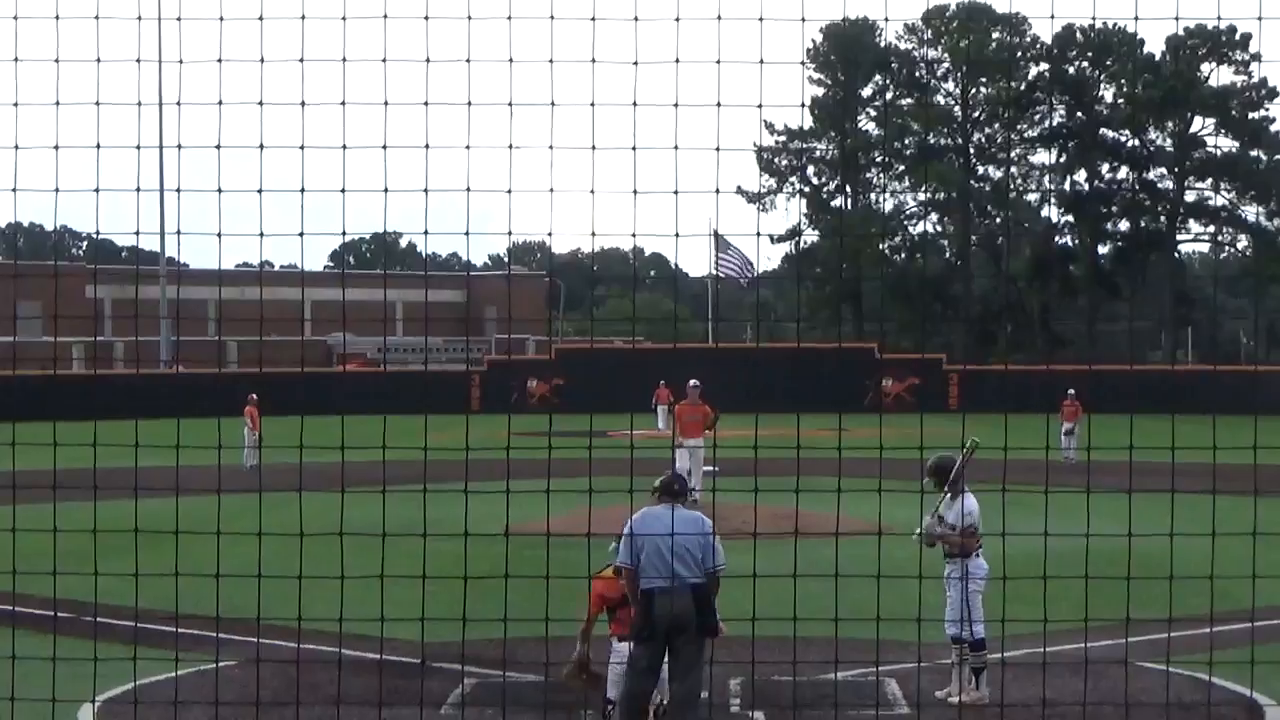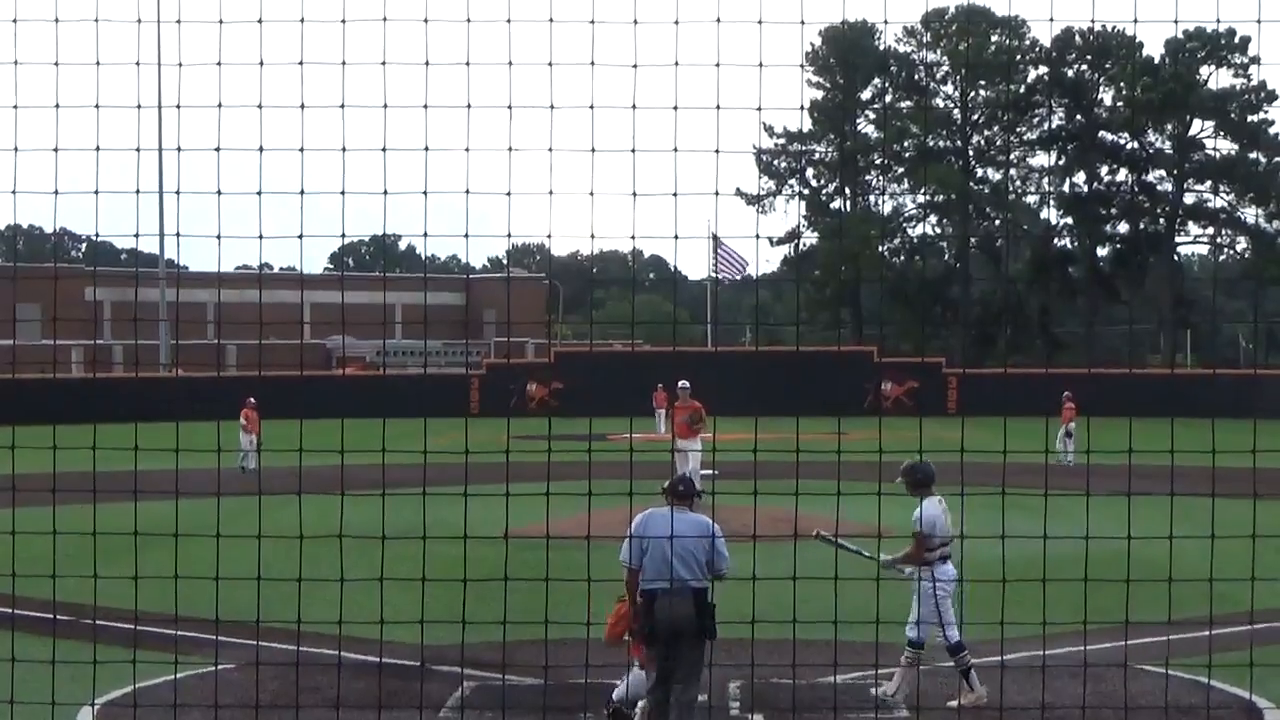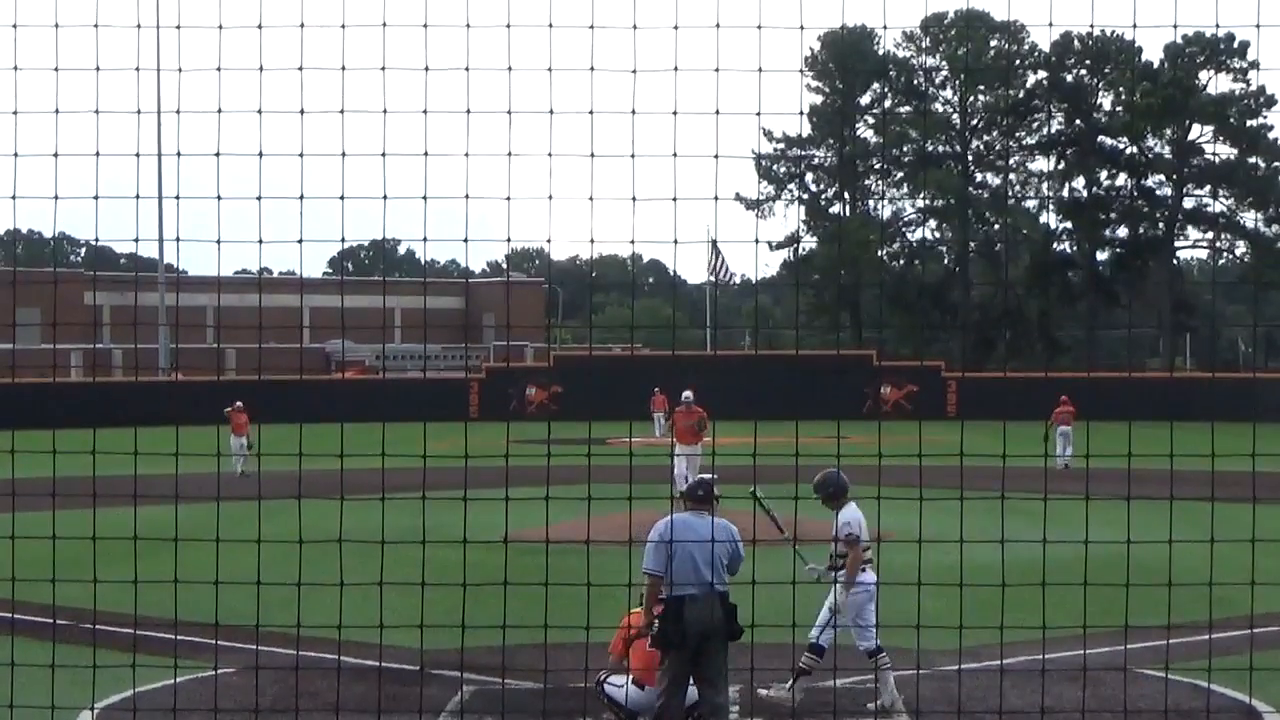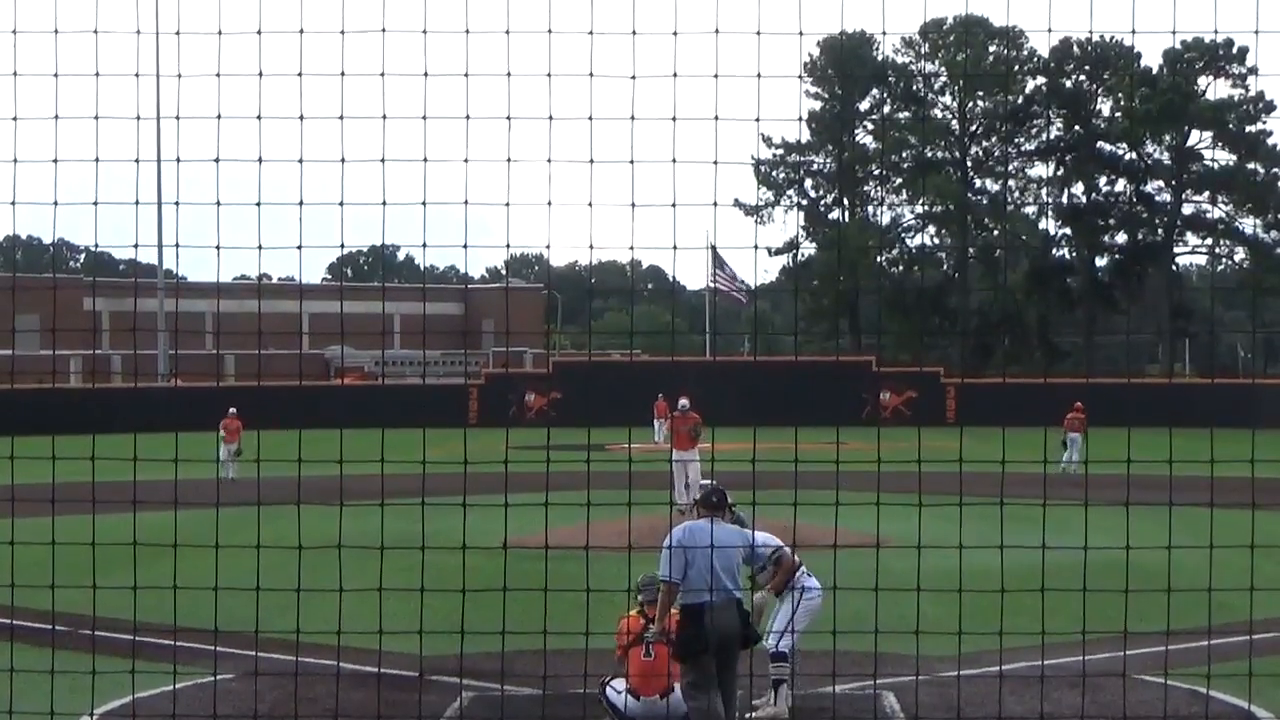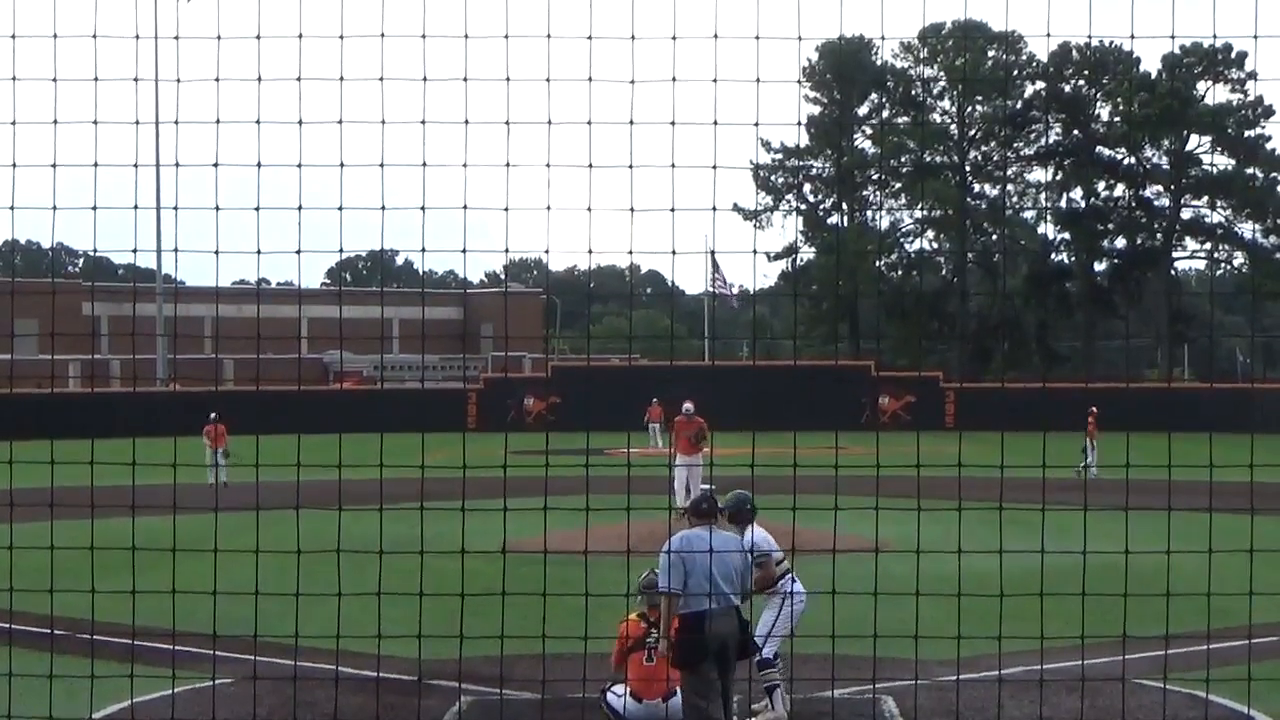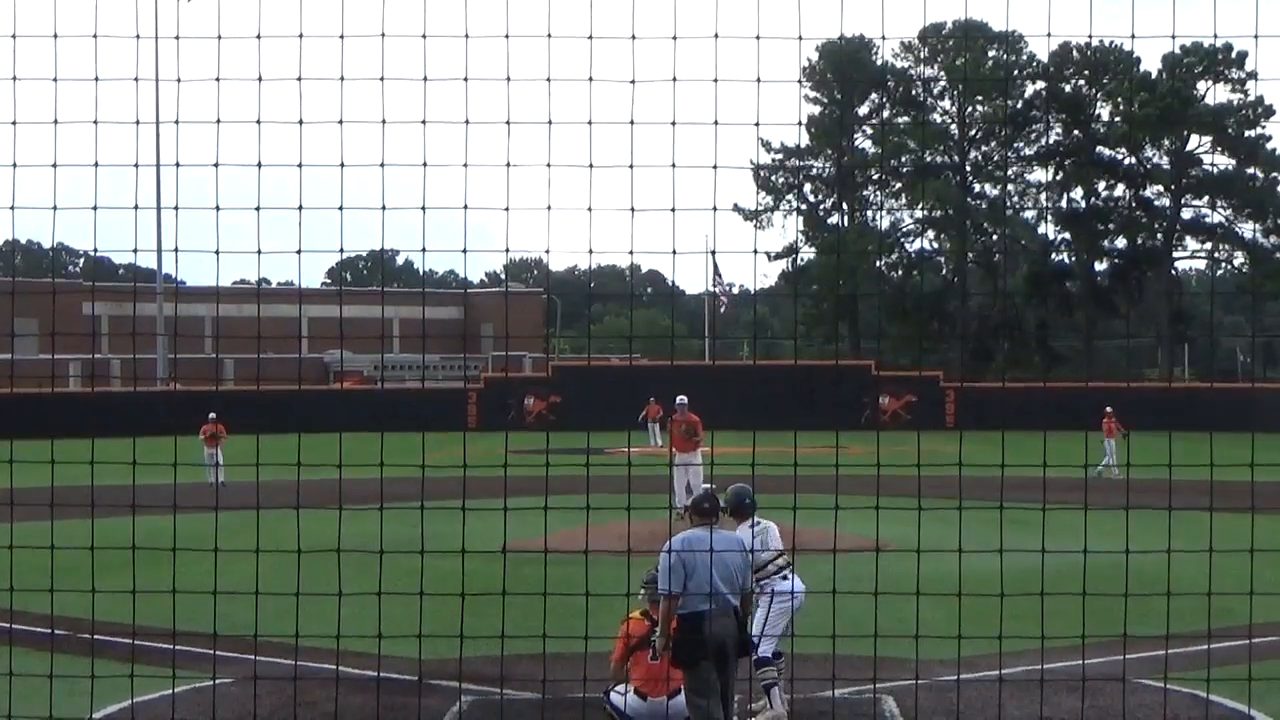
dt=0.7s
person 1, frame 1
left shoulder: (639, 520)
right shoulder: (701, 522)
left elbow: (628, 571)
right elbow: (713, 573)
left wrist: (636, 604)
right wrist: (708, 607)
left hip: (652, 603)
right hip: (691, 602)
left knee: (641, 672)
right knee: (687, 675)
person 1, frame 2
left shoulder: (644, 521)
right shoulder: (707, 525)
left elbow: (631, 570)
right elbow: (720, 572)
left wrist: (634, 604)
left hip: (655, 605)
right hip: (693, 605)
left knee: (658, 677)
right knee: (688, 678)
person 1, frame 3
left shoulder: (666, 527)
right shoulder: (728, 529)
left elbow: (654, 577)
right elbow: (733, 569)
left wrist: (647, 613)
left hip: (680, 611)
right hip: (716, 609)
left knee: (672, 679)
right knee: (715, 681)
person 1, frame 4
left shoulder: (682, 533)
right shoulder: (739, 535)
left elbow: (669, 584)
left wrist: (660, 620)
left hip: (696, 620)
right hip: (732, 617)
left knee: (700, 690)
right knee: (725, 687)
person 1, frame 5
left shoulder: (678, 543)
right shoulder: (735, 542)
left elbow: (671, 595)
right elbow: (746, 591)
left wrist: (664, 636)
left hip: (696, 626)
right hip: (731, 623)
left knee: (702, 697)
right knee: (723, 694)
person 1, frame 6
left shoulder: (678, 544)
right shoulder: (737, 542)
left elbow: (670, 597)
right elbow: (747, 592)
left wrist: (663, 635)
right wrist: (740, 624)
left hip: (695, 626)
right hip: (730, 624)
left knee: (702, 696)
right knee: (724, 693)
person 2, frame 1
left shoulder: (968, 506)
right shoulder: (947, 500)
left elbow: (968, 546)
right elbow: (930, 540)
left wrist: (940, 533)
right wrist: (929, 532)
left hip: (968, 571)
right hip: (953, 569)
left knee: (971, 629)
right knee: (955, 628)
left ankle: (978, 689)
right ankle: (959, 685)
person 2, frame 2
left shoulder: (923, 513)
right shoulder: (939, 504)
left elbow: (917, 553)
left wrist: (890, 560)
right wrist: (916, 568)
left hip: (933, 578)
right hip: (933, 574)
left knee: (948, 635)
right knee: (915, 632)
left ankle: (974, 690)
right ankle: (898, 688)
person 2, frame 3
left shoulder: (846, 517)
right shoulder: (852, 512)
left elbow: (855, 556)
left wrist: (843, 592)
right wrist: (827, 569)
left hip: (852, 584)
right hip: (865, 582)
left knee: (820, 636)
right knee: (869, 641)
left ankle: (792, 690)
right ankle: (890, 698)
person 2, frame 4
left shoulder: (760, 542)
right shoulder: (751, 544)
left elbow: (789, 564)
right elbow: (759, 579)
left wrist: (769, 590)
right wrist: (756, 611)
left hip: (803, 590)
right hip: (792, 591)
left knee: (778, 642)
right knee: (773, 639)
left ankle: (778, 705)
right ankle: (780, 694)
person 2, frame 5
left shoulder: (752, 538)
right shoulder: (755, 533)
left elbow: (768, 574)
left hip: (785, 596)
right hip: (789, 594)
left knee: (761, 651)
right knee: (767, 646)
right ankle: (779, 699)
person 2, frame 6
left shoulder: (738, 538)
right shoulder: (769, 525)
right elbow: (782, 557)
left hip: (775, 593)
right hip: (794, 587)
left knee: (759, 650)
right knee: (772, 644)
right ankle: (776, 698)
